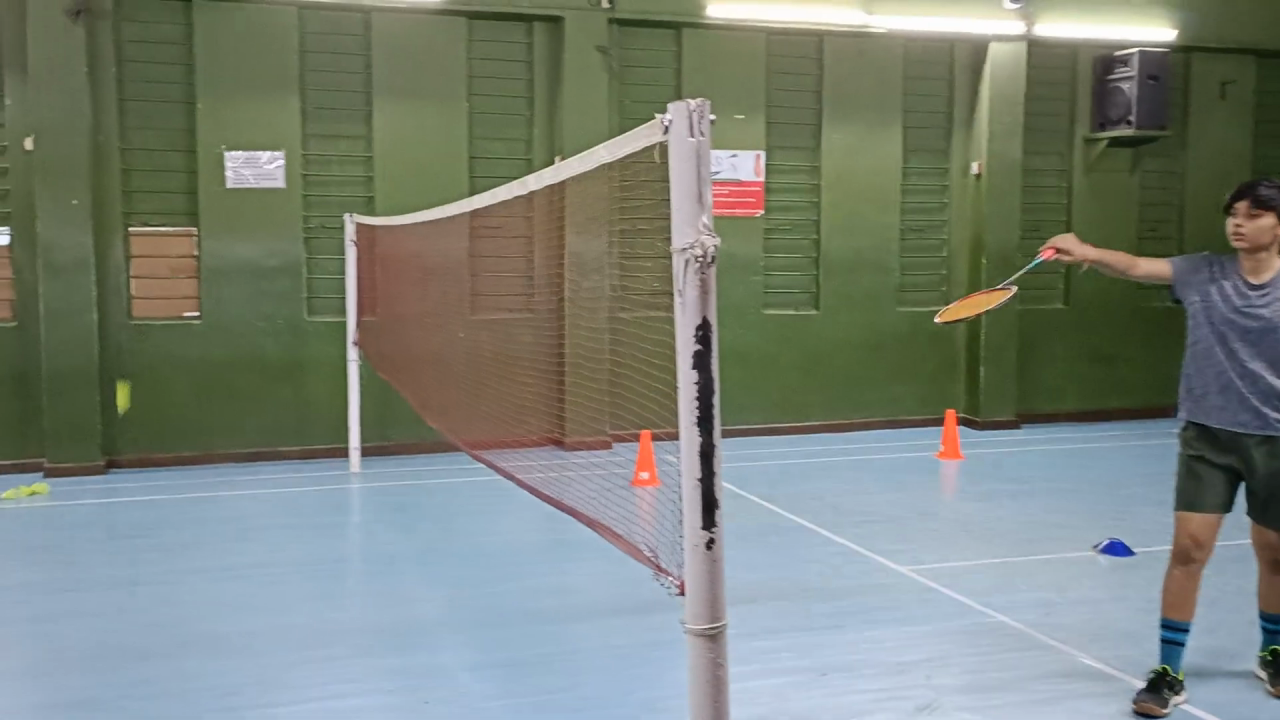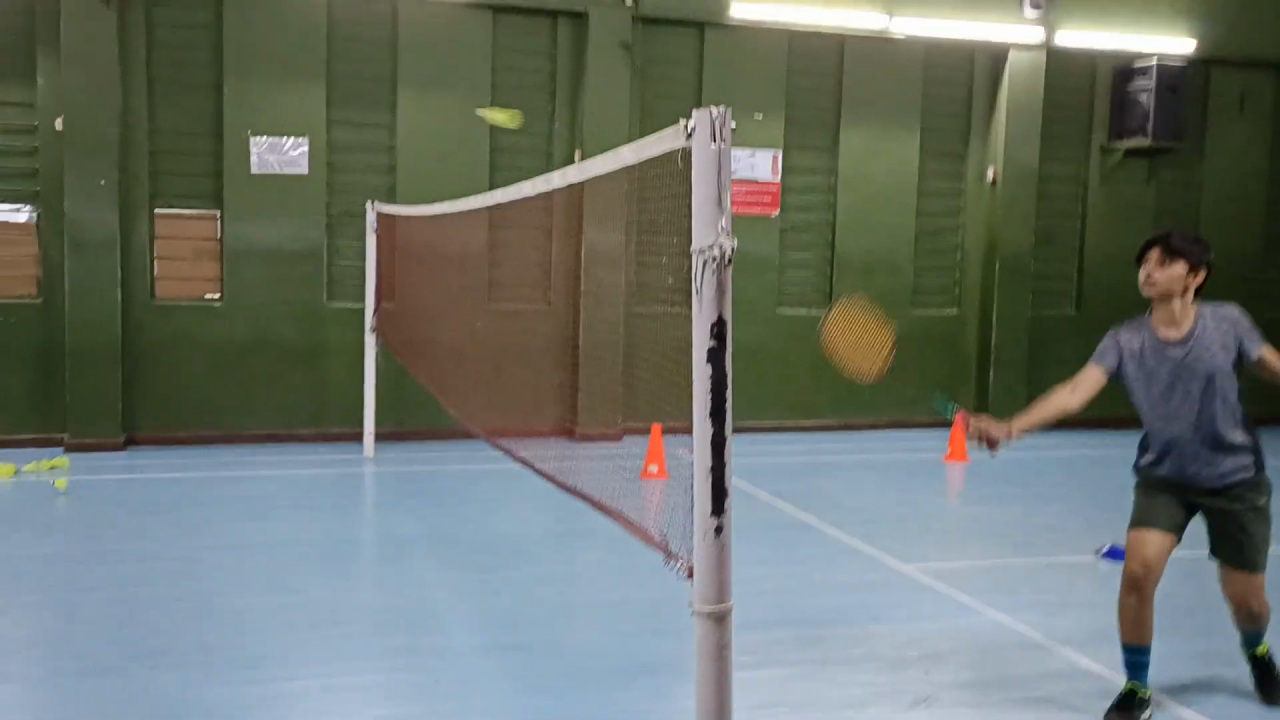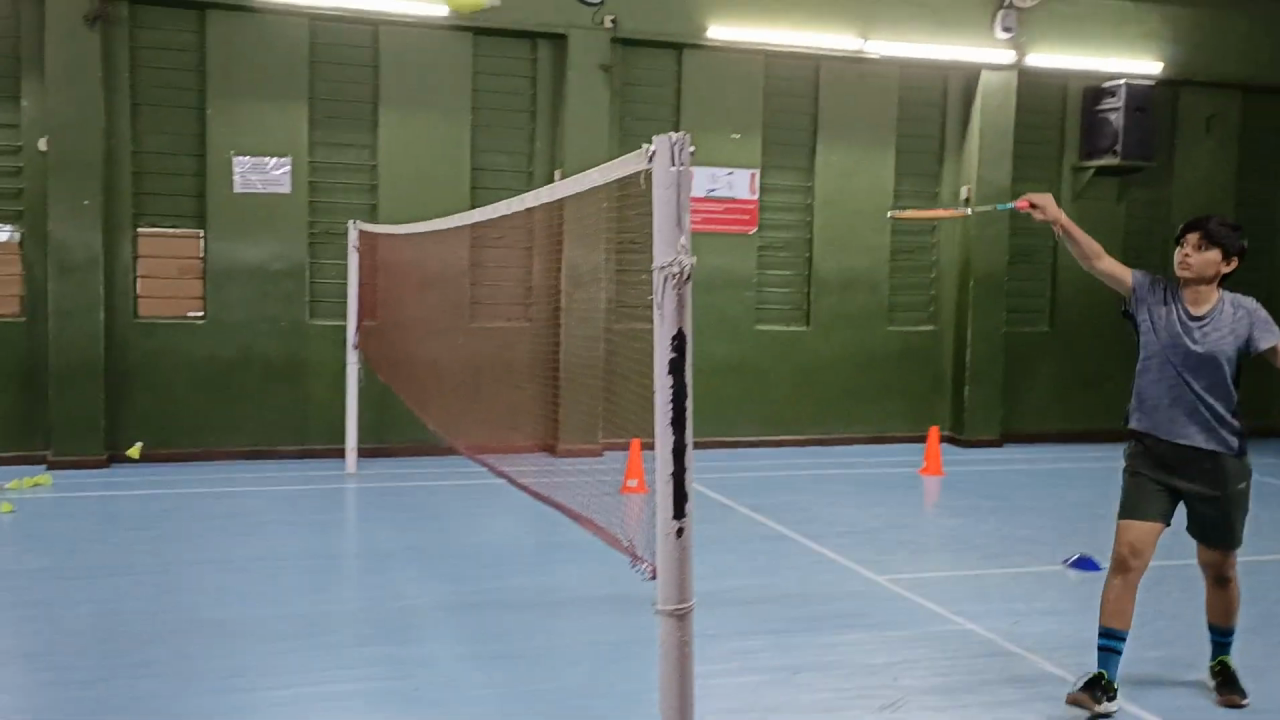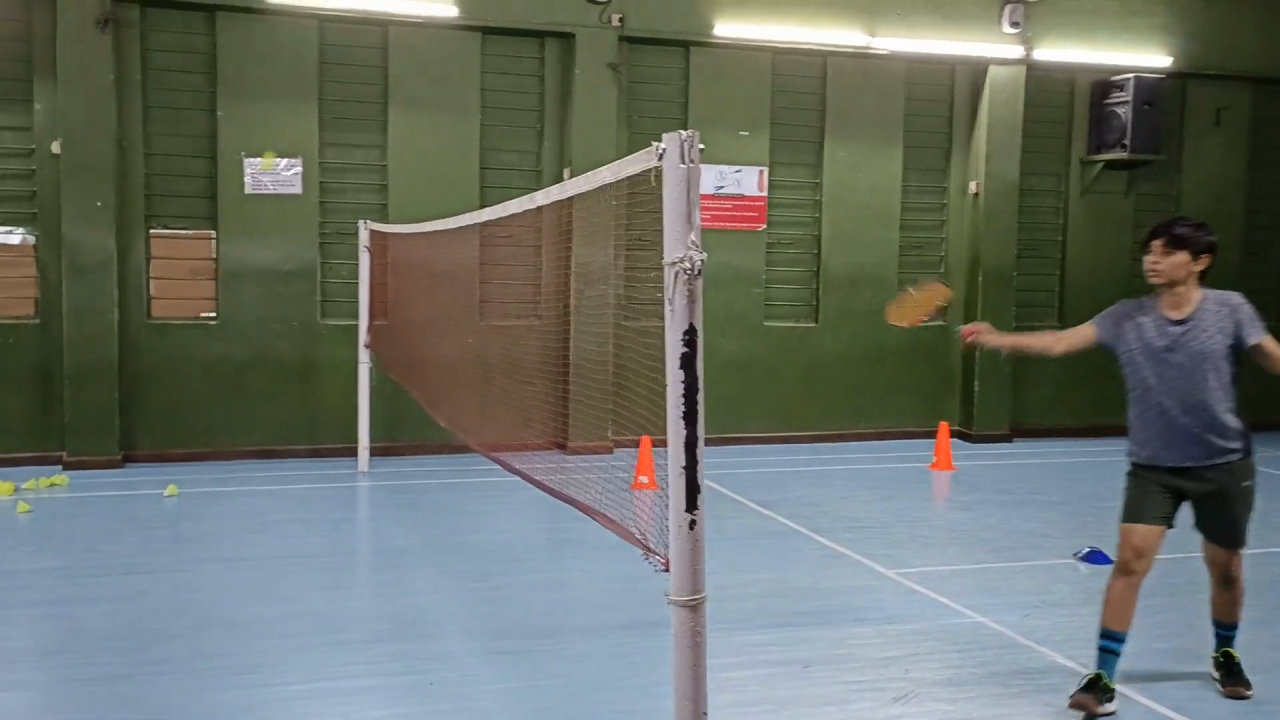
dt=1s
person 1, frame 1
right shoulder: (1203, 273)
right elbow: (1136, 267)
right wrist: (1086, 253)
right hip: (1208, 434)
right knee: (1189, 549)
right ankle: (1169, 672)
person 1, frame 2
left shoulder: (1230, 323)
right shoulder: (1125, 340)
right elbow: (1075, 392)
right wrist: (1012, 427)
left hip: (1235, 479)
right hip: (1164, 477)
right knee: (1139, 572)
person 1, frame 3
right shoulder: (1150, 295)
right elbow: (1098, 261)
right wrist: (1058, 219)
left hip: (1218, 459)
right hip: (1152, 453)
left knee: (1219, 571)
right knee: (1126, 558)
left ankle: (1222, 664)
person 1, frame 4
left shoulder: (1232, 310)
right shoulder: (1127, 317)
right elbow: (1061, 341)
right wrist: (1002, 339)
left hip: (1223, 462)
right hip: (1153, 463)
left knee: (1226, 569)
right knee: (1130, 562)
left ankle: (1225, 656)
